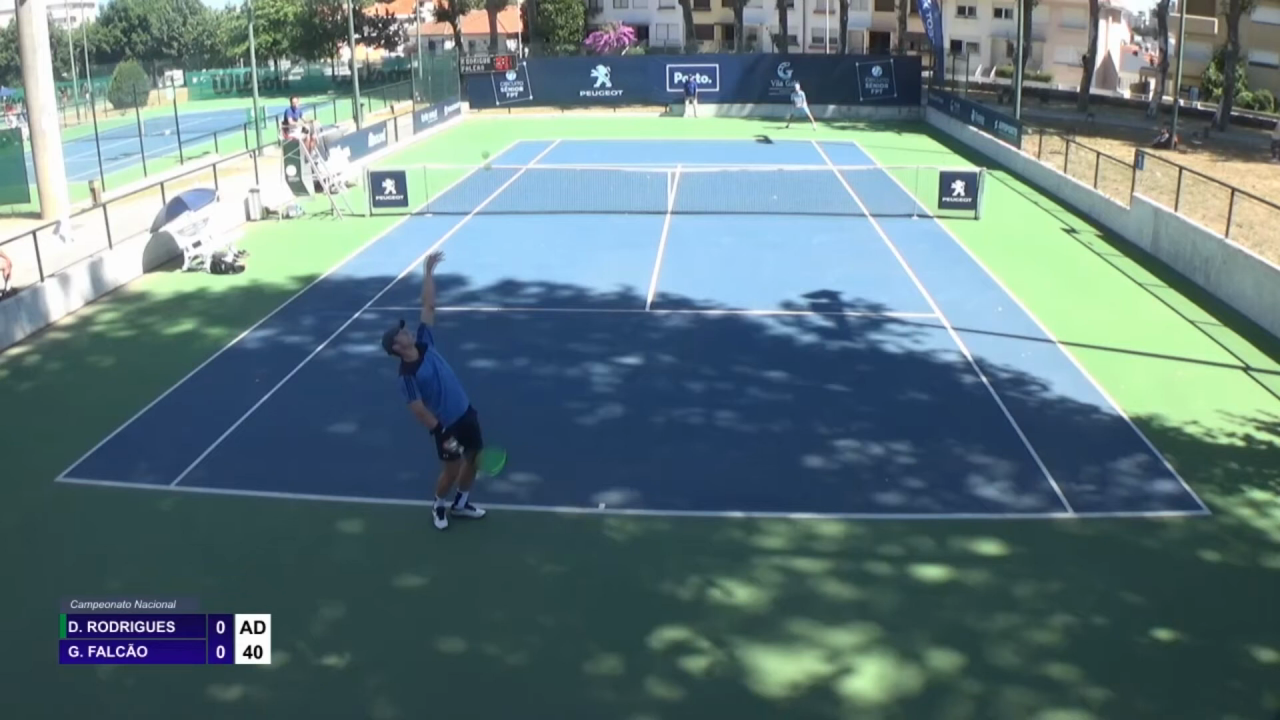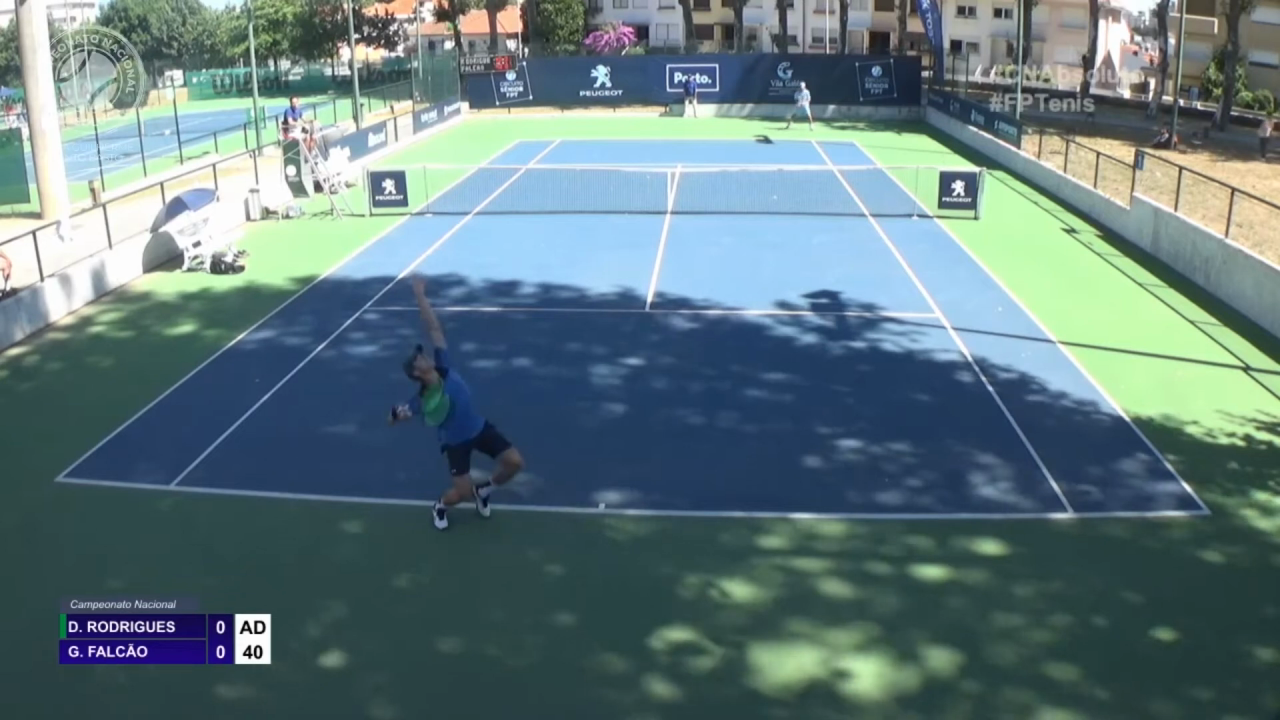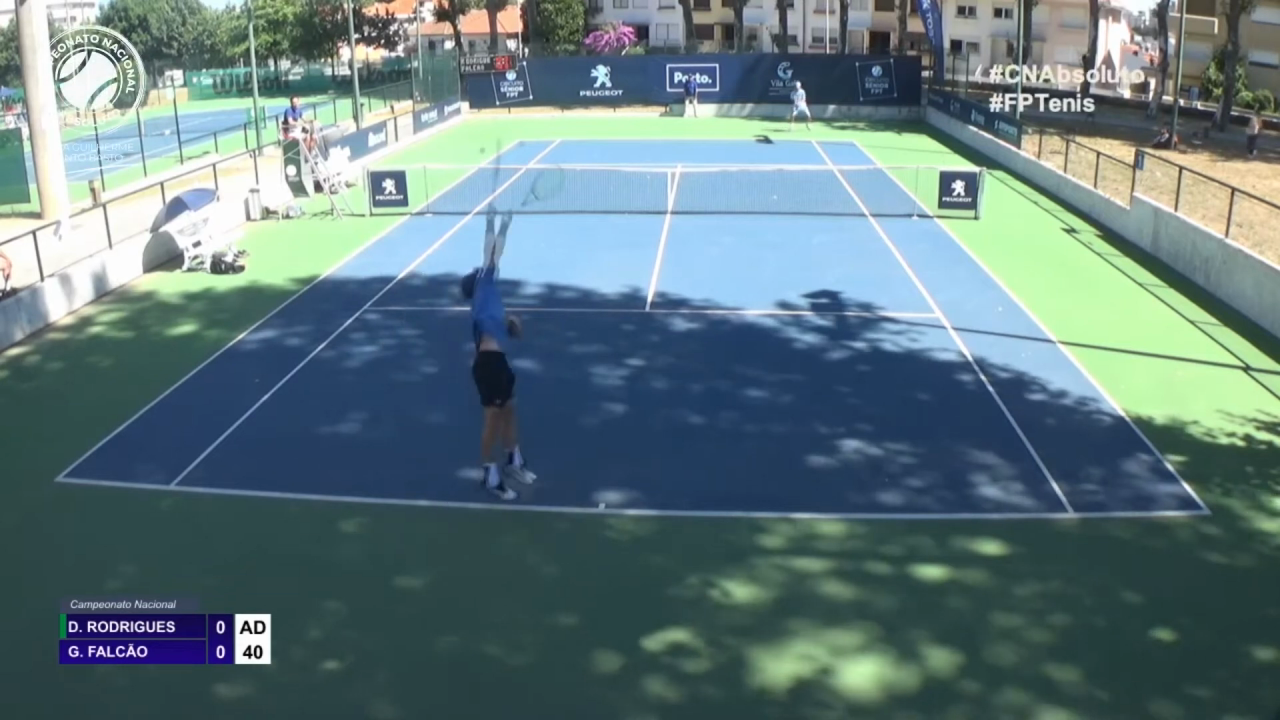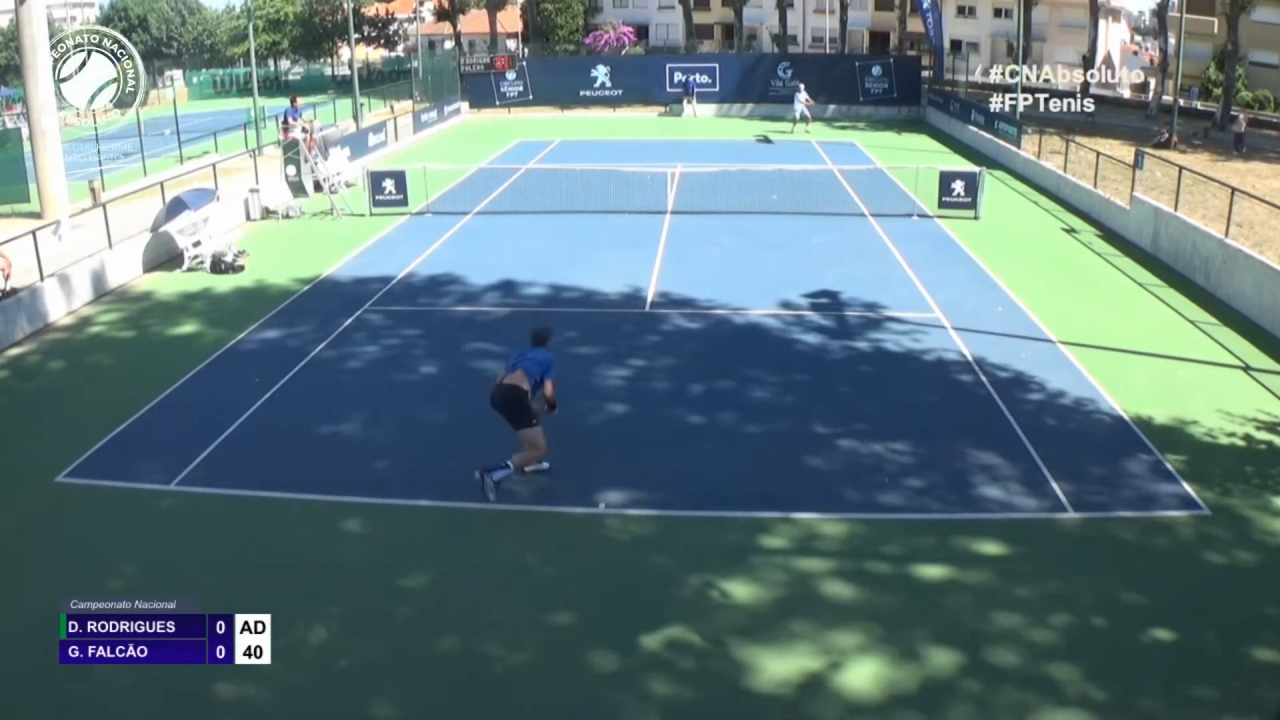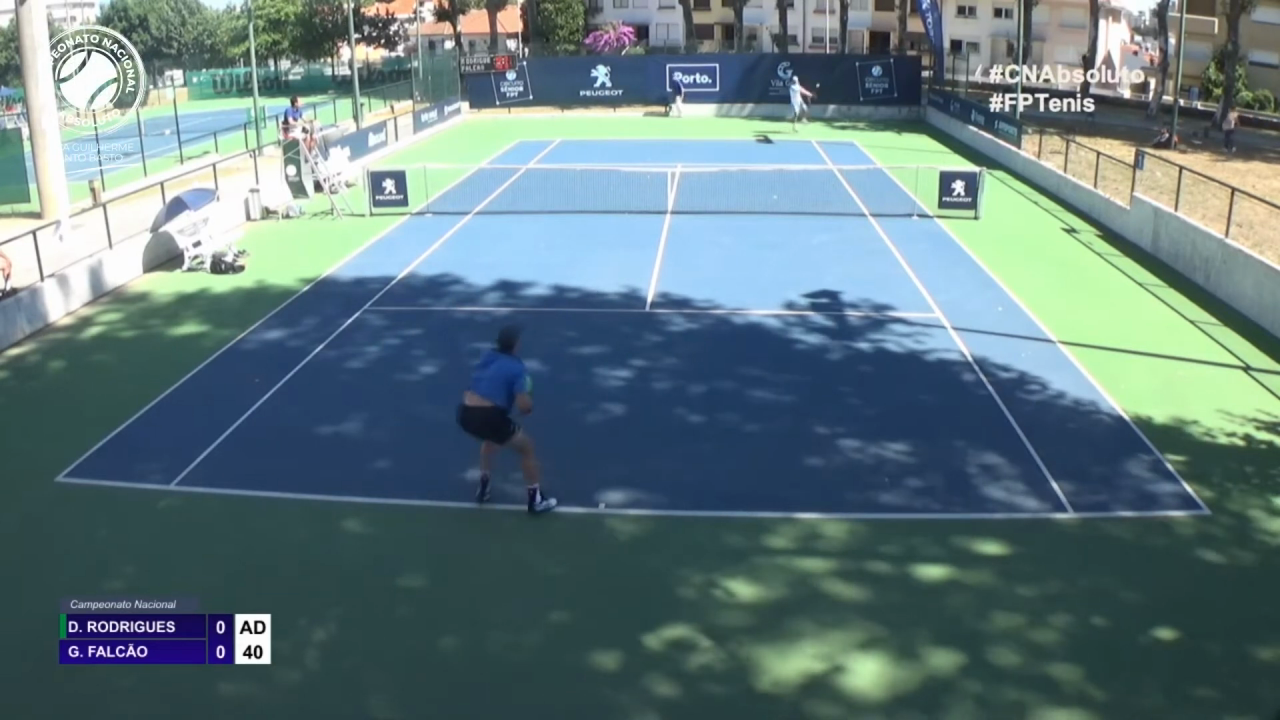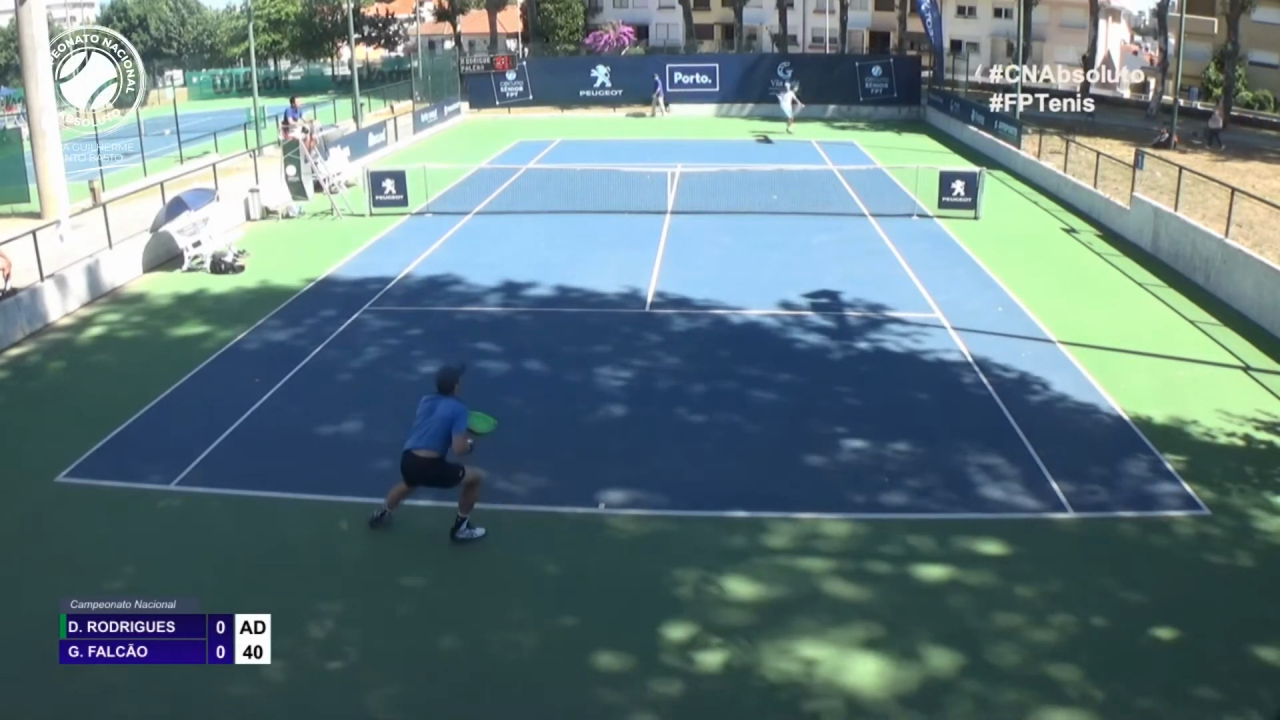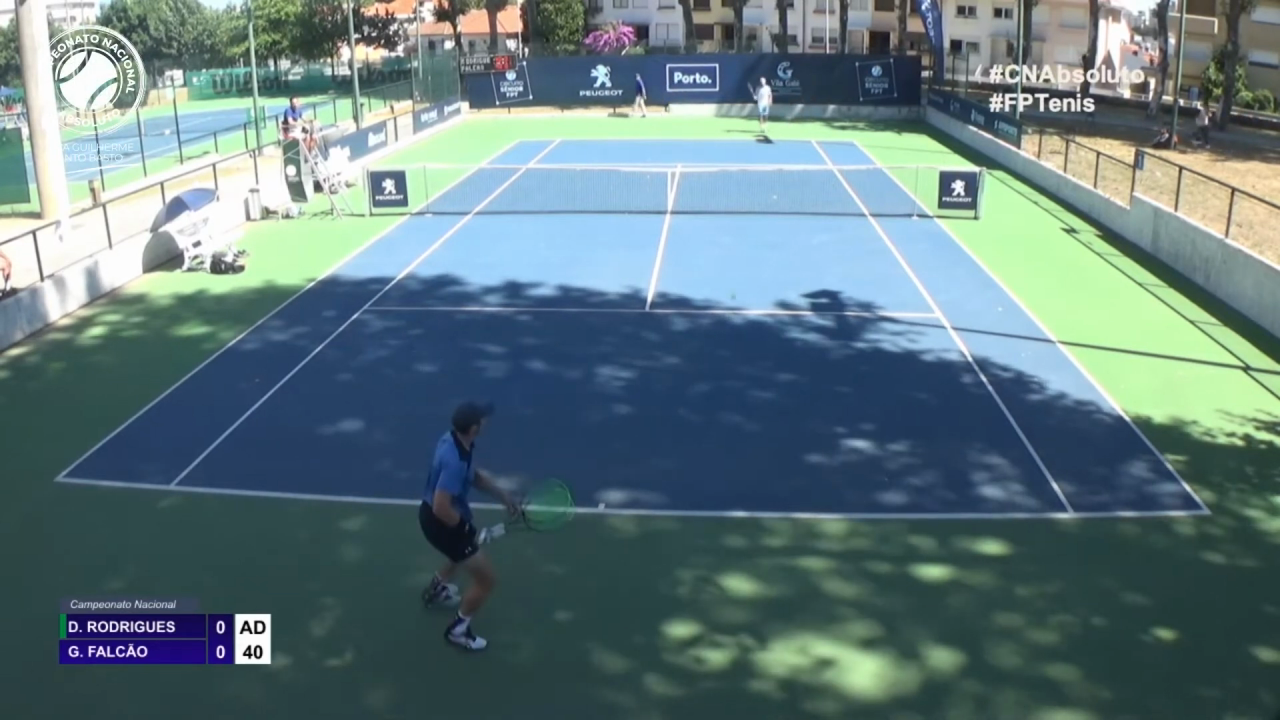
dt=0.5s
person 1, frame 1
left shoulder: (424, 343)
right shoulder: (407, 376)
left elbow: (428, 305)
right elbow: (420, 411)
left wrist: (429, 271)
right wrist: (443, 435)
left hip: (465, 412)
right hip: (445, 425)
left knee: (474, 460)
right knee: (452, 470)
left ankle: (460, 503)
right ankle: (439, 505)
person 1, frame 2
left shoulder: (443, 366)
right shoulder: (422, 399)
left elbow: (433, 327)
right elbow: (396, 418)
left wrist: (420, 295)
right wrist: (398, 413)
left hip: (480, 427)
right hip: (455, 442)
left knee: (515, 463)
right knee: (462, 491)
left ankle: (483, 489)
right ankle: (441, 506)
person 1, frame 3
left shoulder: (485, 301)
right shoulder: (483, 292)
left elbow: (513, 333)
right elbow: (490, 261)
left wrist: (510, 322)
left hip: (498, 362)
right hip: (490, 362)
left knee: (509, 410)
right knee: (494, 424)
left ankle: (514, 463)
right ankle: (491, 478)
person 1, frame 4
left shoulder: (520, 355)
right shoulder: (548, 357)
left elbow: (498, 382)
right elbow: (548, 393)
right wrist: (552, 406)
left hip: (499, 394)
right hip: (514, 397)
left knee: (534, 415)
right knee: (539, 449)
left ankle: (530, 462)
right ankle: (494, 475)
person 1, frame 5
left shoulder: (487, 357)
right shoulder: (516, 367)
right elbow: (523, 406)
right wrist: (527, 407)
left hip: (465, 413)
right hip: (488, 415)
left knee: (491, 439)
right knee: (526, 450)
left ankle: (484, 487)
right ankle: (535, 499)
person 1, frame 6
left shoulder: (426, 402)
right shoulder: (459, 409)
right elbow: (458, 449)
left wrist: (460, 433)
right wrist: (469, 445)
left hip: (408, 461)
right hip: (431, 468)
left knee: (409, 484)
right knee: (476, 479)
left ankle: (382, 515)
right ankle: (461, 527)
person 1, frame 7
left shoulder: (452, 440)
right shoulder: (454, 461)
left elbow: (472, 475)
right elbow: (440, 508)
left wrist: (502, 494)
right wrist: (469, 533)
left hip: (451, 516)
right hip: (439, 522)
left knee: (466, 556)
right knee: (486, 579)
left ankle: (437, 589)
right ankle: (459, 629)
